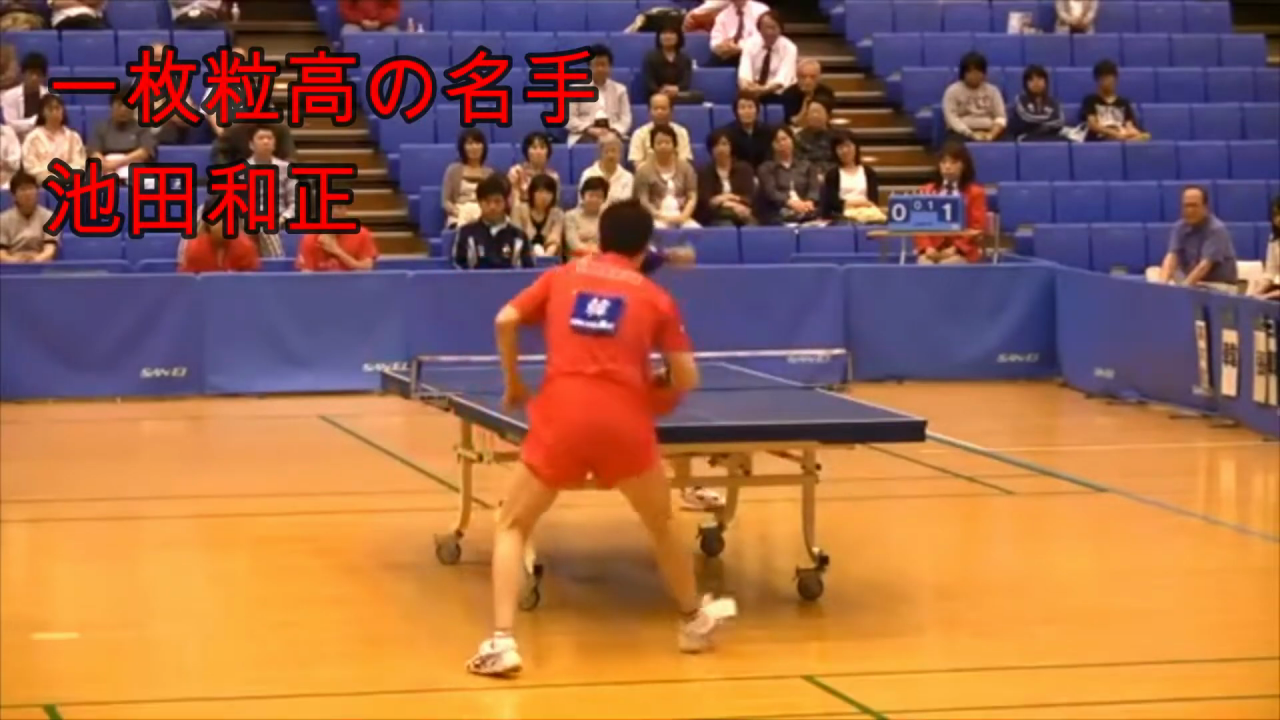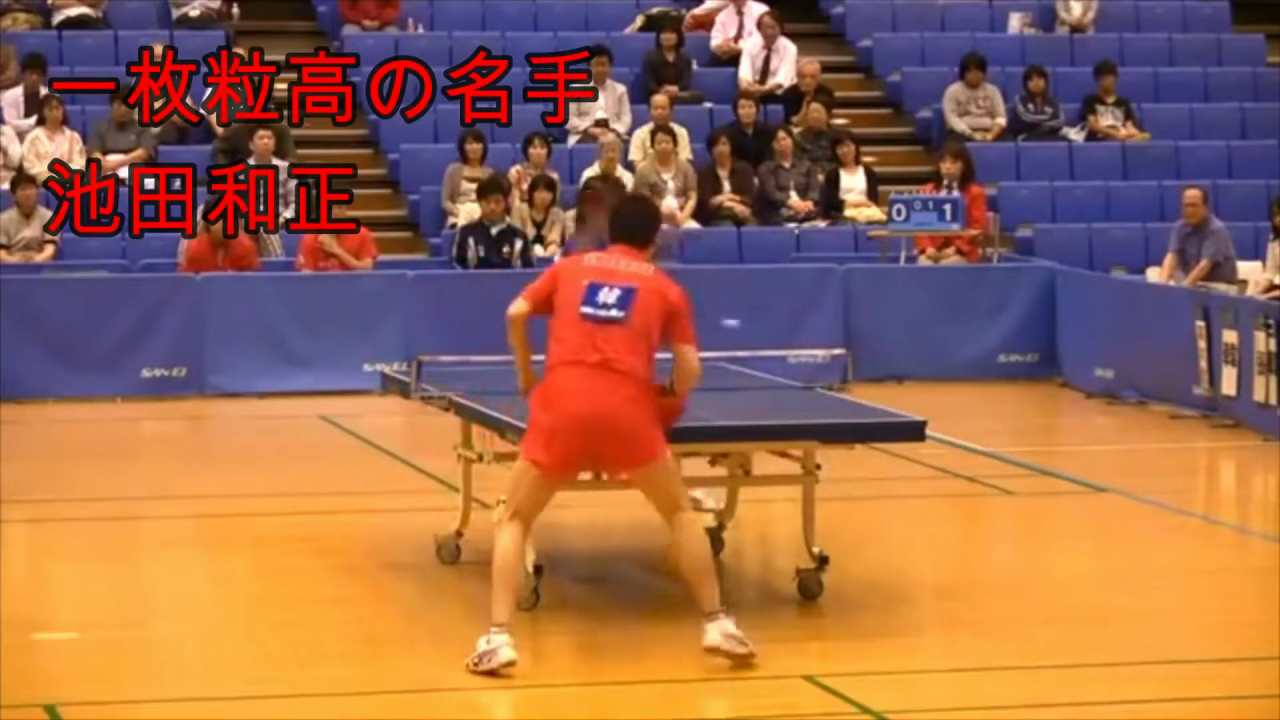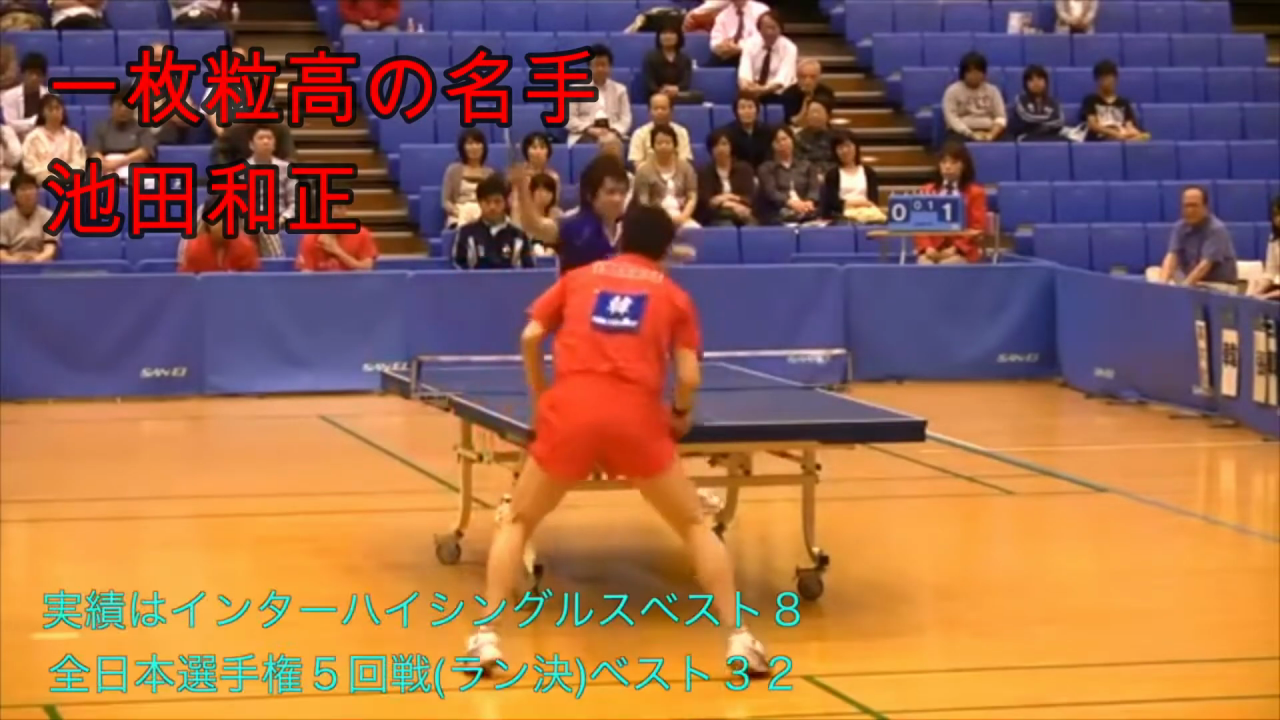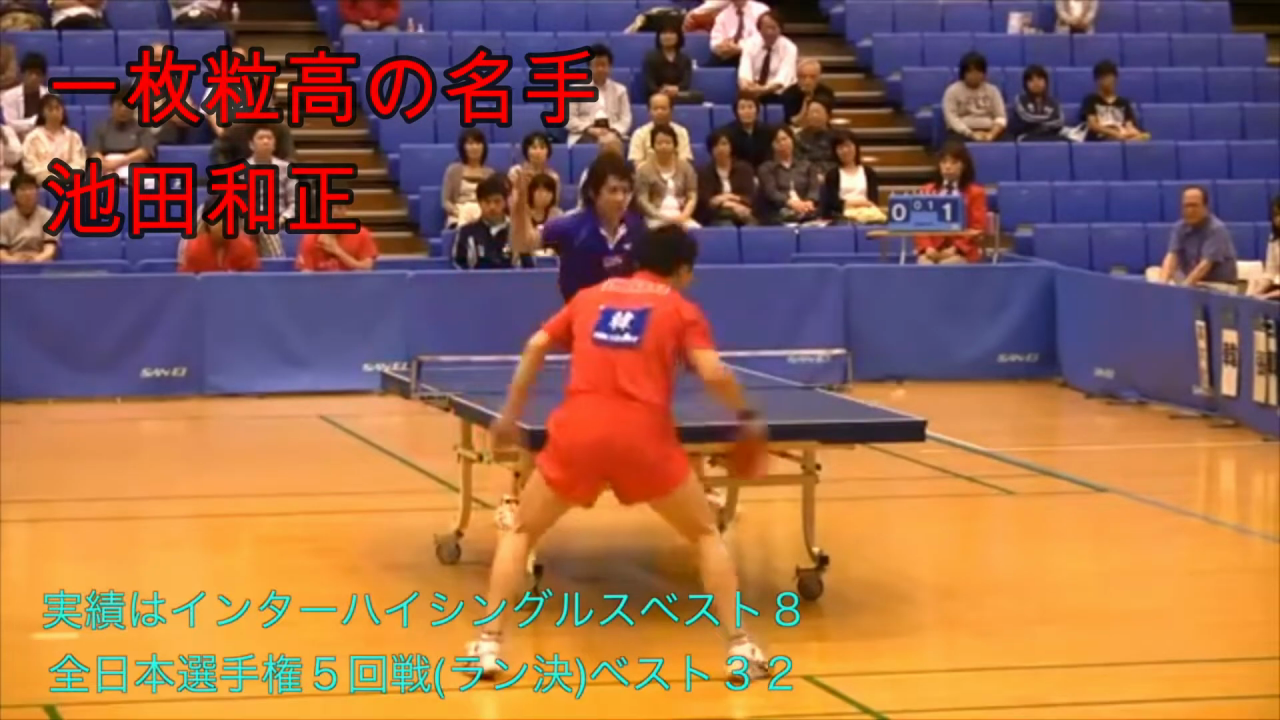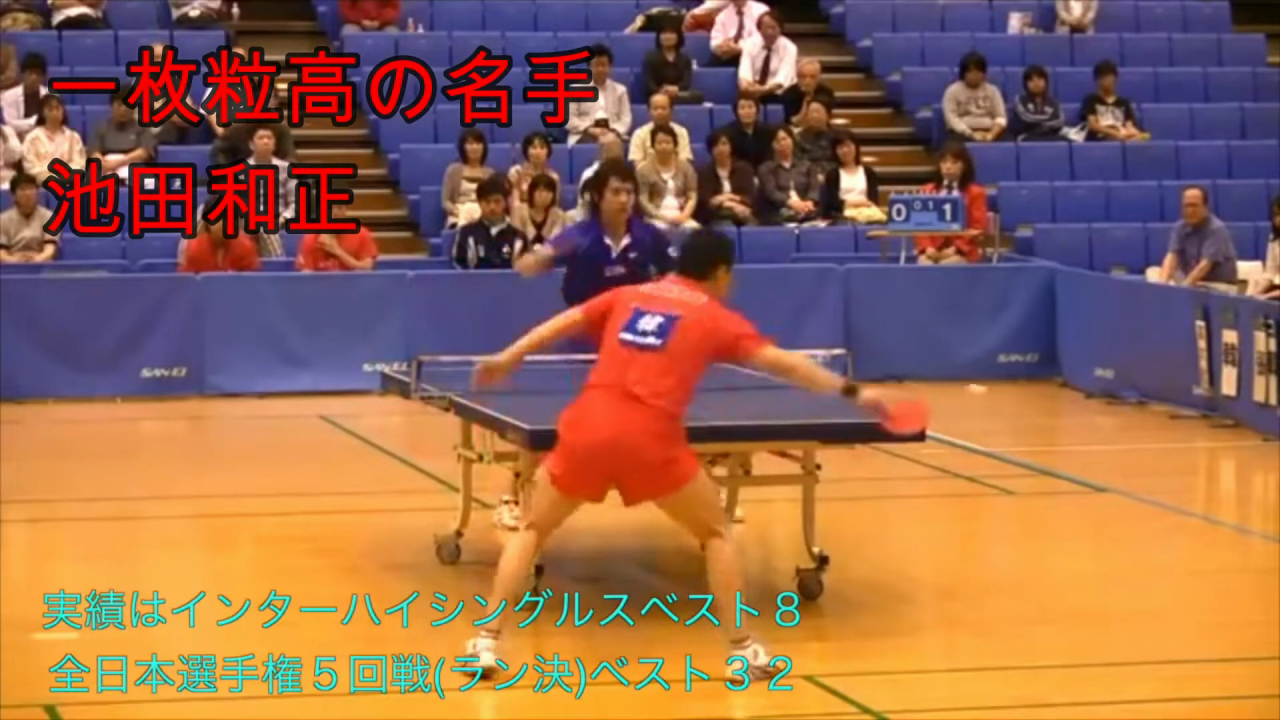
dt=0.1s
person 1, frame 1
left shoulder: (560, 276)
right shoulder: (656, 298)
left elbow: (505, 321)
right elbow: (688, 379)
left wrist: (513, 382)
right wrist: (664, 387)
left hip: (563, 414)
right hip: (625, 421)
left knee: (511, 527)
right knee: (662, 522)
left ankle: (502, 641)
right ankle: (695, 619)
person 1, frame 2
left shoulder: (569, 266)
right shoulder: (666, 288)
left elbow: (516, 315)
right elbow: (689, 370)
left wrist: (527, 377)
right wrist: (672, 397)
left hip: (562, 403)
right hip: (627, 410)
left knee: (514, 520)
right knee: (680, 513)
left ankle: (497, 638)
right ankle: (718, 623)
person 1, frame 3
left shoulder: (578, 279)
right shoulder: (674, 296)
left elbow: (530, 336)
right elbow: (689, 378)
left wrist: (541, 397)
right wrist: (681, 415)
left hip: (571, 413)
right hip: (637, 421)
left knee: (516, 521)
right knee: (695, 525)
left ankle: (486, 637)
right ankle: (738, 640)
person 1, frame 4
left shoulder: (592, 296)
right shoulder: (680, 312)
left elbow: (539, 344)
right elbow: (712, 370)
left wrist: (513, 407)
right wrist: (746, 415)
left hip: (577, 431)
right hip: (643, 438)
left knee: (521, 533)
right knee: (705, 534)
left ankle: (489, 645)
right ankle: (741, 647)
person 1, frame 5
left shoulder: (627, 295)
right shoulder: (718, 320)
left elbow: (564, 323)
right elbow: (782, 361)
left wrist: (506, 360)
right wrist: (851, 391)
left hip: (589, 428)
right hip: (650, 439)
left knee: (530, 530)
right knee: (715, 534)
left ankle: (486, 642)
right ankle: (742, 649)
person 2, frame 1
left shoulder: (644, 264)
right shoulder: (586, 275)
left elbow: (679, 257)
left wrist: (676, 255)
left hip: (627, 364)
right hip: (584, 363)
left knee: (670, 417)
right knee: (555, 431)
left ankle: (689, 489)
right ankle: (514, 501)
person 2, frame 2
left shoulder: (627, 234)
right shoulder: (579, 250)
left wrist: (666, 221)
left hip: (619, 344)
right hip: (576, 345)
left knee: (654, 412)
right knee: (551, 422)
left ankle: (679, 488)
right ankle: (511, 497)
person 2, frame 3
left shoulder: (632, 227)
right shoulder: (578, 227)
left elbow: (662, 248)
right elbow: (537, 229)
left wrist: (676, 251)
right wrist: (522, 189)
left hip: (625, 333)
right hip: (581, 337)
left knee: (658, 410)
right knee: (557, 419)
left ankle: (687, 488)
right ankle: (512, 497)
person 2, frame 4
left shoulder: (638, 228)
right shoulder: (574, 227)
left elbow: (662, 274)
right elbow: (521, 244)
right wrist: (518, 209)
left hip: (629, 335)
right hip: (584, 338)
left knee: (661, 415)
right knee: (556, 424)
left ankle: (699, 492)
right ankle: (514, 497)
person 2, frame 5
left shoulder: (649, 236)
right shoulder: (578, 238)
left elbow: (672, 279)
right elbow: (527, 268)
right wrist: (537, 259)
left hip: (637, 338)
right hip: (588, 341)
left knee: (674, 414)
right knee: (555, 425)
left ankle: (712, 495)
right ankle: (514, 498)
